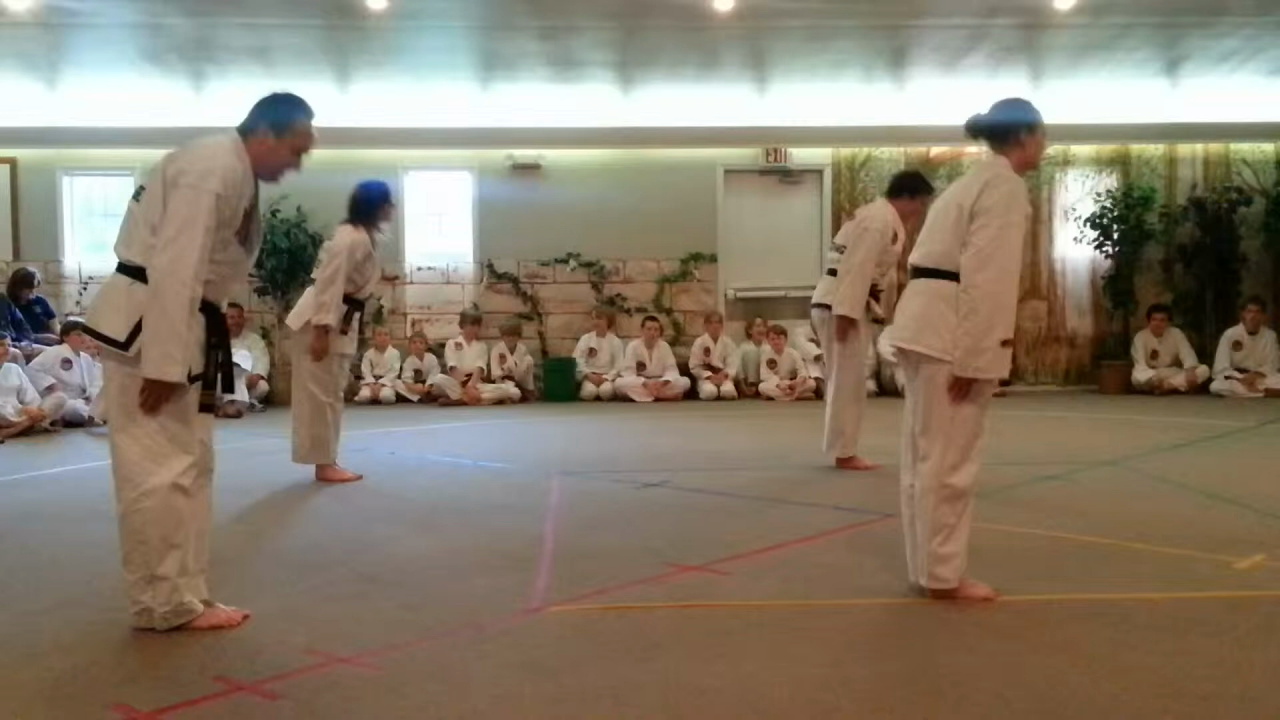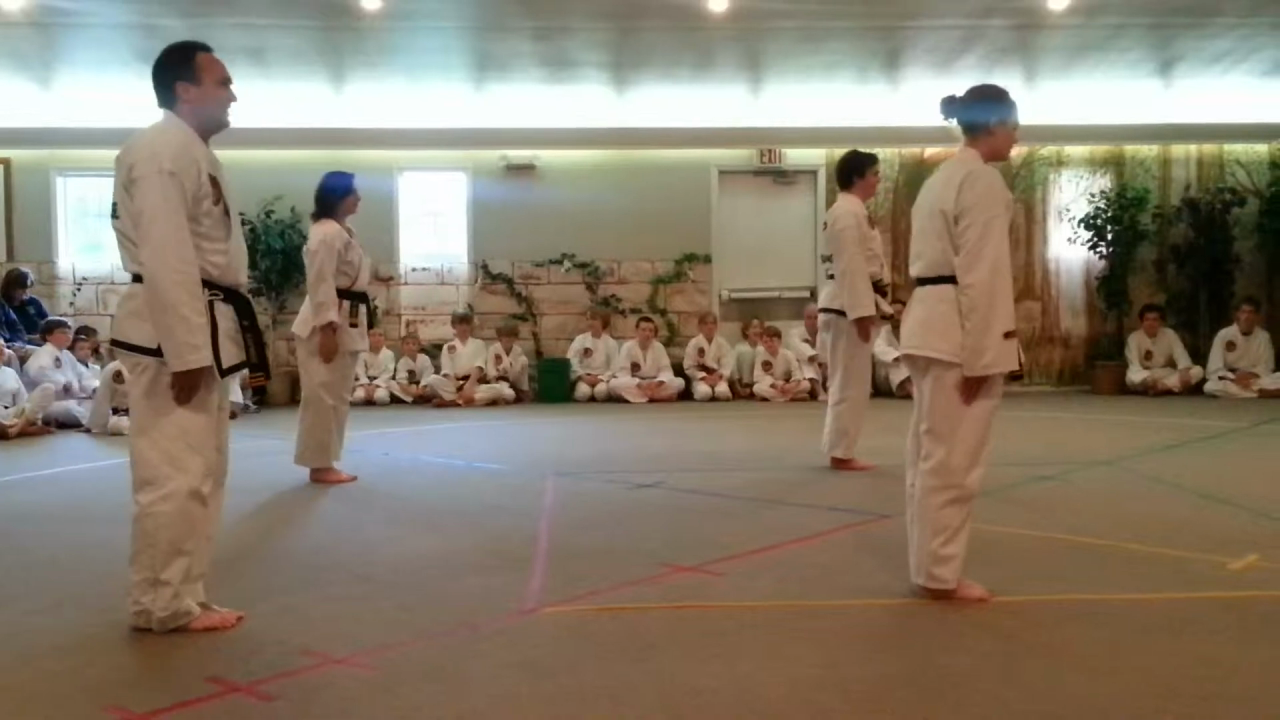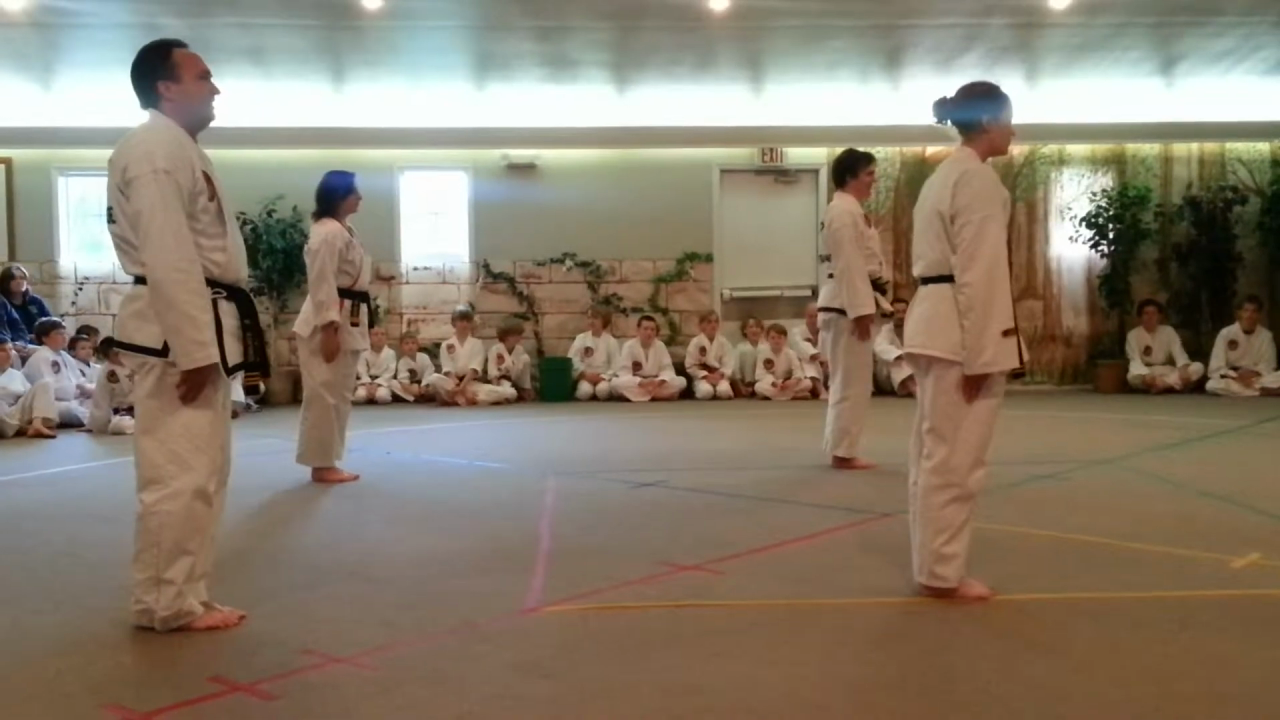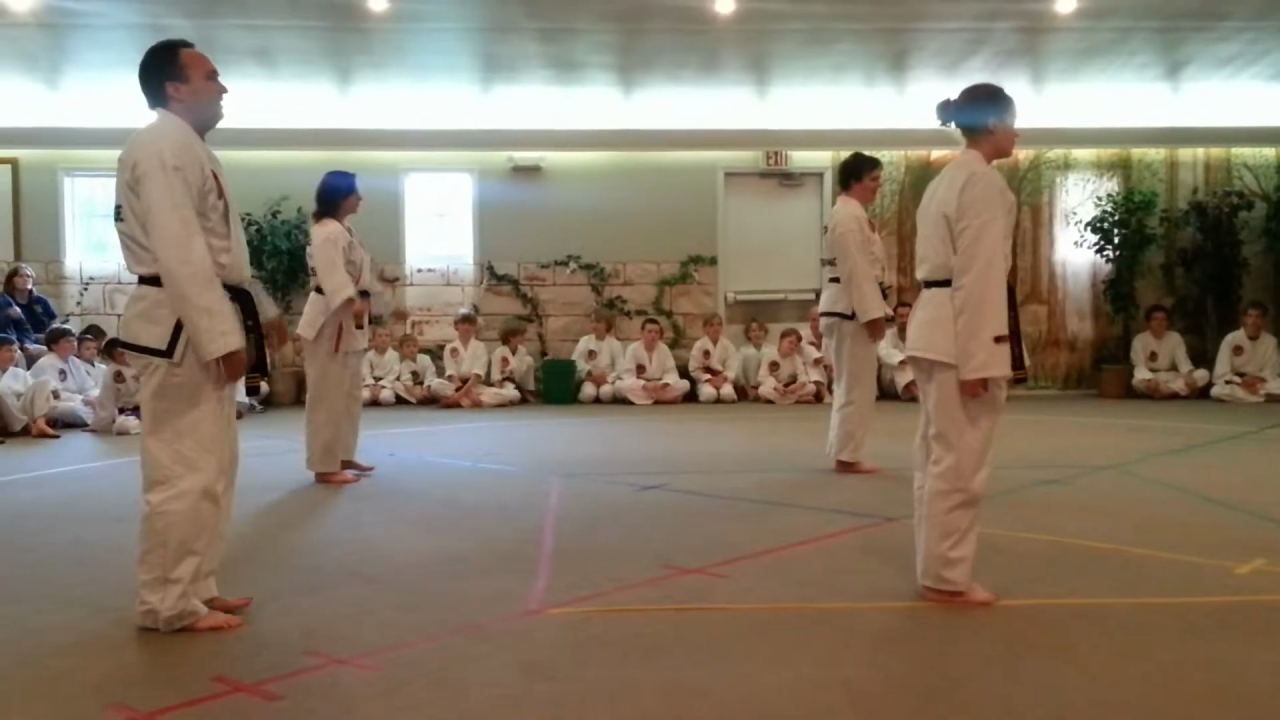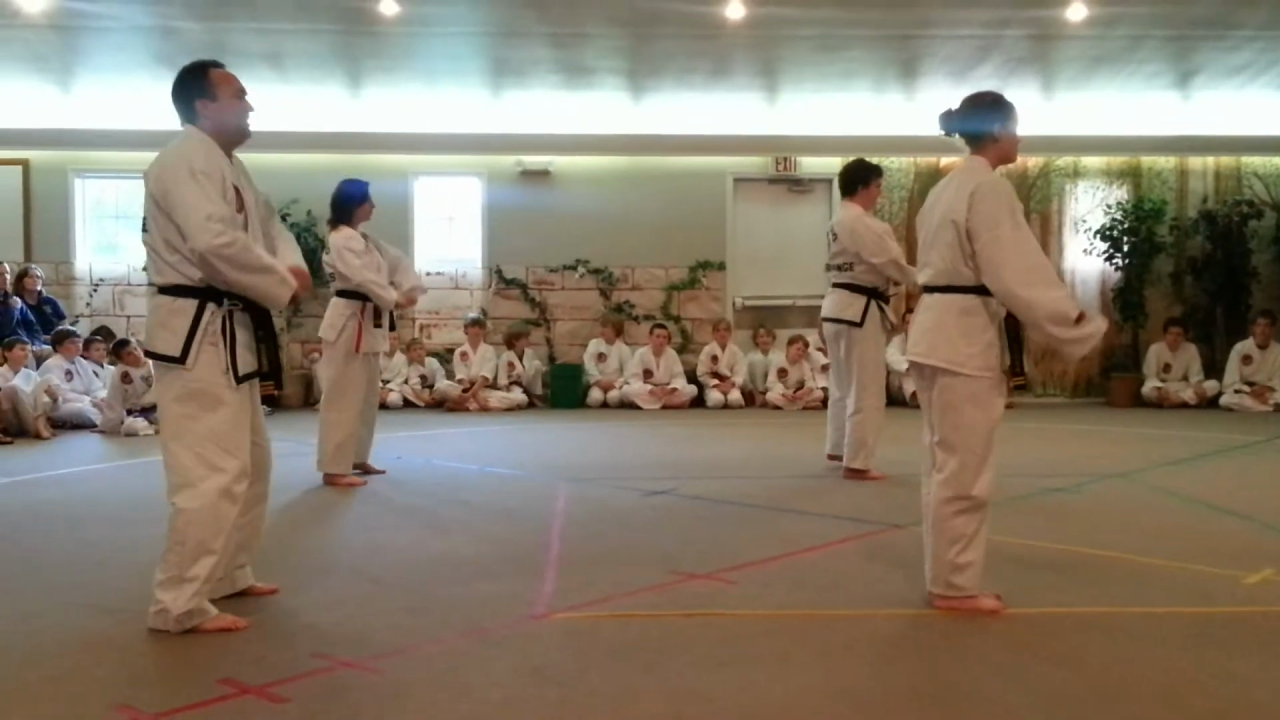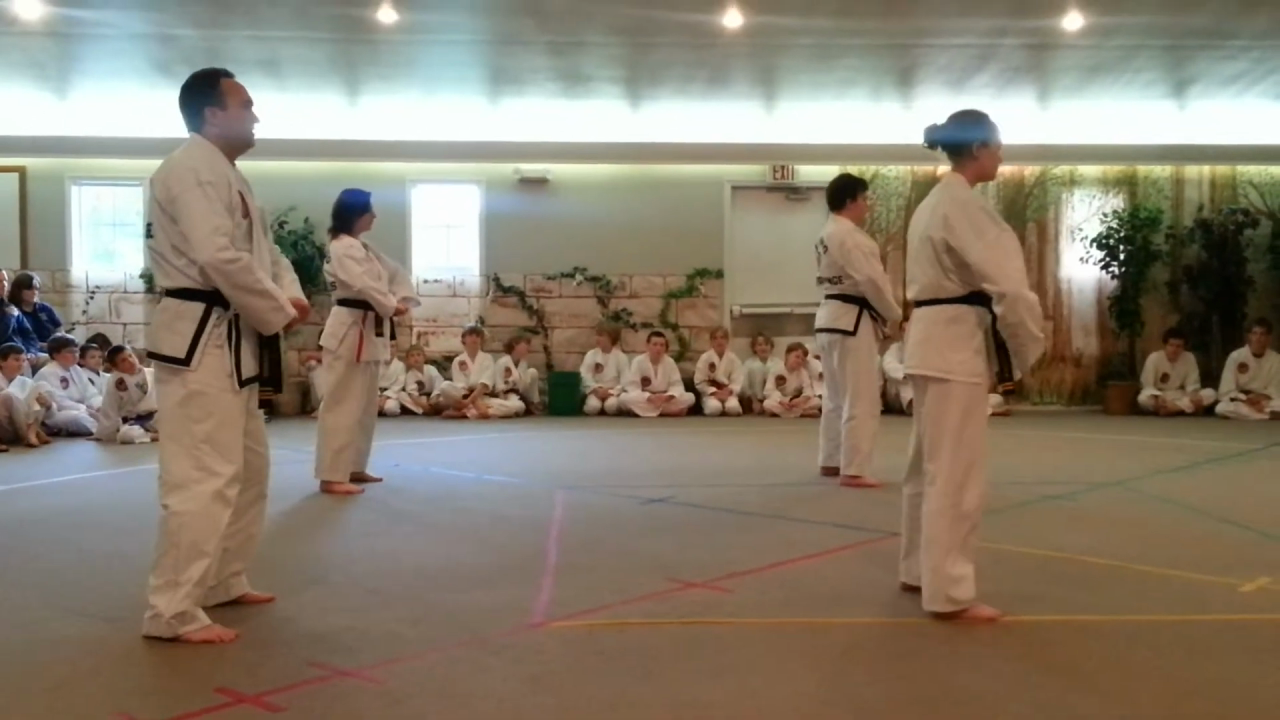
dt=0.5s
person 1, frame 1
left shoulder: (233, 174)
right shoulder: (213, 168)
right elbow: (174, 272)
left wrist: (180, 358)
right wrist: (165, 365)
left hip: (177, 330)
right hip: (146, 330)
left knee: (189, 464)
right knee: (159, 470)
left ankle: (183, 594)
right ankle: (164, 602)
person 1, frame 2
left shoulder: (191, 151)
right shoulder: (162, 150)
right elbow: (167, 261)
right wrist: (186, 354)
left hip: (203, 328)
right hip: (172, 331)
left knee: (201, 471)
right knee: (176, 474)
left ankle: (181, 596)
right ankle: (162, 605)
person 1, frame 3
left shoulder: (179, 148)
right shoulder: (153, 150)
right elbow: (169, 261)
right wrist: (194, 350)
left hip: (199, 326)
right hip: (174, 332)
left knee: (202, 469)
right knee: (179, 472)
left ankle: (182, 594)
right ankle: (166, 604)
person 1, frame 4
left shoulder: (186, 148)
right shoulder: (163, 148)
right elbow: (180, 254)
left wrist: (260, 310)
right wrist: (222, 338)
left hip: (201, 329)
right hip: (178, 331)
left knee: (211, 467)
right knee: (185, 472)
left ankle: (195, 588)
right ankle: (169, 605)
person 1, frame 5
left shoulder: (229, 167)
right shoulder: (185, 161)
left elbow: (271, 228)
right elbow: (216, 244)
left wrist: (290, 268)
right wrist: (278, 286)
left hip: (230, 334)
right hip: (196, 335)
left knee: (249, 462)
right knee: (212, 472)
left ankle: (226, 573)
right ankle: (180, 604)
person 1, frame 6
left shoulder: (225, 173)
right shoulder: (191, 169)
left elbow: (263, 250)
right elbow: (220, 258)
left wrist: (291, 295)
right wrist: (278, 313)
left hip: (227, 339)
right hip: (199, 339)
left knee: (246, 468)
right knee: (203, 477)
left ankle: (222, 581)
right ankle: (173, 611)
person 2, frame 1
left shoulder: (974, 180)
right shoulder: (1006, 186)
right elbow: (987, 278)
right wrist: (974, 359)
left hip: (922, 317)
right hip: (950, 326)
left knee: (926, 452)
right knee: (948, 457)
left ankle: (930, 566)
right ankle: (943, 575)
person 2, frame 2
left shoulder: (942, 177)
right shoulder: (982, 179)
right elbow: (981, 274)
right wrist: (981, 356)
left hip: (929, 321)
right hip: (959, 329)
left knee: (932, 453)
right knee: (954, 458)
left ankle: (931, 567)
right ankle: (940, 575)
person 2, frame 3
left shoulder: (943, 176)
right shoulder: (977, 177)
right elbow: (979, 273)
right wrist: (981, 354)
left hip: (933, 320)
right hip: (962, 328)
left knee: (935, 452)
right knee: (955, 455)
left ankle: (935, 566)
right ankle: (942, 573)
person 2, frame 4
left shoulder: (946, 179)
right shoulder: (983, 180)
right elbow: (979, 275)
right wrist: (979, 357)
left hip: (934, 324)
right hip: (964, 332)
left knee: (939, 457)
right knee: (960, 461)
left ankle: (938, 570)
right ankle: (946, 578)
person 2, frame 5
left shoulder: (946, 187)
right shoulder: (988, 187)
right elbow: (1018, 276)
right wrist: (1076, 327)
left hip: (936, 328)
right hip: (964, 335)
left knee: (946, 464)
right knee: (964, 468)
left ankle: (948, 576)
right ankle: (953, 586)
person 2, frame 6
left shoulder: (934, 203)
right shoulder: (963, 204)
right elbow: (1006, 282)
right wrist: (1027, 345)
left hip: (931, 338)
right hip: (954, 344)
left knee: (929, 466)
right knee: (954, 473)
left ankle: (920, 571)
right ankle: (949, 594)
person 3, frame 1
left shoulder: (877, 216)
right shoulder: (881, 220)
right elbow: (856, 268)
right wrist: (849, 313)
left hip: (841, 302)
right hip: (841, 304)
left knee: (851, 381)
right knee: (847, 382)
left ankle: (842, 449)
right ankle: (844, 453)
person 3, frame 2
left shoulder: (847, 210)
right shoulder: (849, 212)
right elbow: (851, 267)
left wrist: (862, 308)
right wrist: (862, 311)
left hip: (842, 305)
right hip: (848, 306)
left knee: (848, 383)
right knee: (851, 384)
left ankle: (839, 450)
right ankle: (840, 453)
person 3, frame 3
left shoulder: (845, 210)
right shoulder: (846, 212)
right elbow: (849, 266)
left wrist: (860, 307)
right wrist: (860, 310)
left hip: (843, 302)
right hip: (848, 304)
left knee: (847, 381)
right knee: (852, 382)
left ankle: (839, 447)
right ankle: (842, 452)
person 3, frame 4
left shoulder: (849, 213)
right shoulder: (850, 216)
right elbow: (856, 271)
left wrist: (873, 309)
right wrist: (873, 313)
left hip: (844, 305)
right hip: (850, 308)
left knee: (850, 385)
right knee: (856, 386)
left ankle: (843, 451)
right ankle: (846, 456)
person 3, frame 5
left shoulder: (842, 219)
right shoulder: (860, 222)
right elbow: (890, 259)
left wrist: (897, 278)
right wrist: (914, 278)
left hip: (839, 305)
right hip: (858, 310)
left knee: (844, 386)
right knee: (866, 392)
left ankle: (839, 448)
right ankle: (856, 463)
person 3, frame 6
left shoulder: (828, 234)
right shoulder: (850, 235)
right elbow: (872, 280)
left wrist: (881, 312)
right wrist: (893, 313)
left hip: (832, 317)
right hip: (851, 321)
left knee: (836, 395)
right knee: (861, 400)
left ankle: (831, 461)
right ankle: (853, 470)
person 4, frame 1
left shoulder: (366, 237)
right shoulder: (350, 239)
right elbow: (328, 285)
right wrist: (321, 332)
left hip: (340, 323)
right hip: (321, 322)
left knee: (332, 394)
right knee: (319, 393)
left ankle: (327, 461)
right ankle: (323, 464)
person 4, frame 2
left shoulder: (344, 231)
right shoulder: (326, 234)
right elbow: (320, 285)
left wrist: (366, 327)
right wrist: (327, 331)
left hip: (346, 322)
right hip: (327, 323)
left knee: (338, 397)
right knee: (323, 396)
left ankle: (325, 462)
right ankle: (319, 466)
person 4, frame 3
left shoulder: (345, 231)
right shoulder: (328, 233)
right elbow: (321, 286)
left wrist: (365, 326)
right wrist: (329, 330)
left hip: (347, 321)
right hip: (328, 322)
left knee: (339, 395)
right knee: (324, 394)
left ankle: (326, 462)
right ankle: (321, 465)
person 4, frame 4
left shoulder: (343, 232)
right shoulder: (328, 233)
left elbow: (358, 278)
right elbow: (332, 275)
right wrist: (351, 302)
left hip: (346, 320)
right hip: (329, 323)
left knee: (349, 394)
right knee: (329, 396)
left ankle: (342, 456)
right ankle: (325, 466)
person 4, frame 5
left shoulder: (365, 239)
right shoulder: (342, 238)
left elbow: (397, 262)
right elbow: (363, 277)
left wrist: (408, 290)
right wrist: (392, 300)
left hip: (368, 324)
right hip: (349, 322)
left knee: (367, 396)
right knee: (343, 396)
left ankle: (356, 458)
right ankle: (334, 468)
person 4, frame 6
left shoulder: (363, 248)
right shoulder: (343, 247)
left elbow: (396, 274)
right elbow: (364, 284)
left wrist: (403, 300)
right wrist: (391, 307)
left hip: (368, 331)
right hip: (350, 330)
left knee: (366, 404)
right knee: (342, 403)
left ankle: (353, 467)
right ankle: (331, 476)
